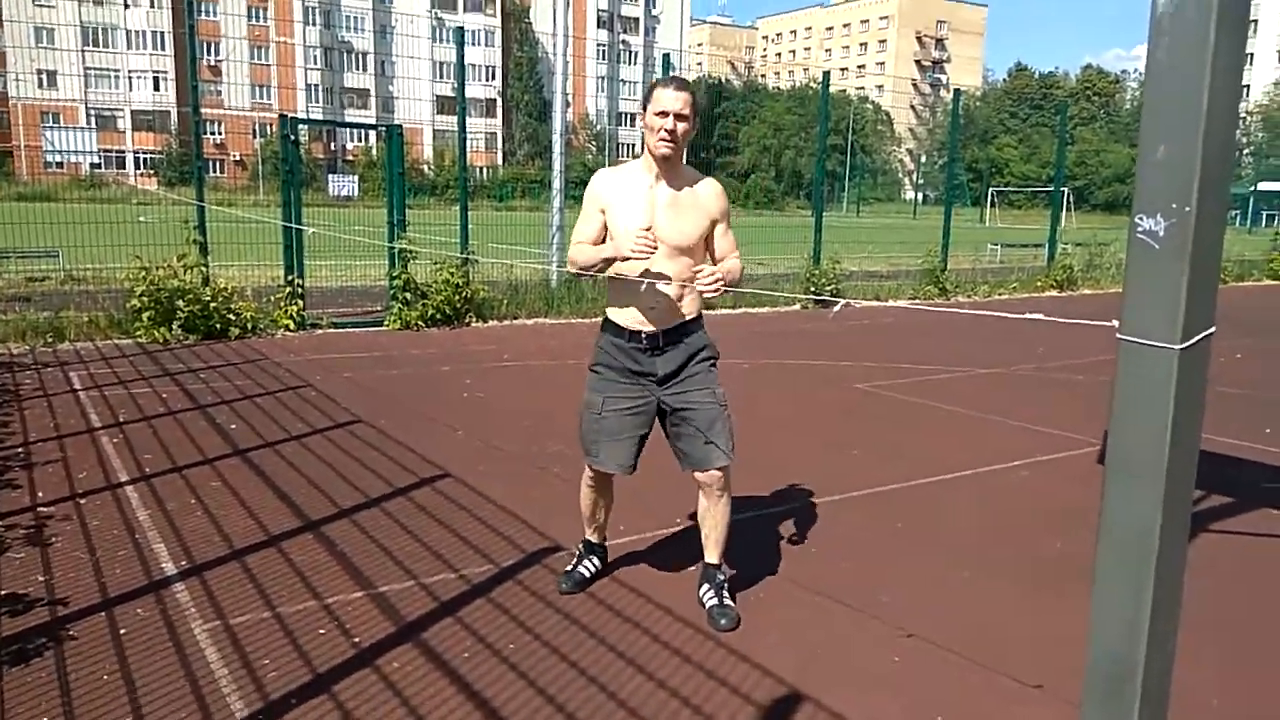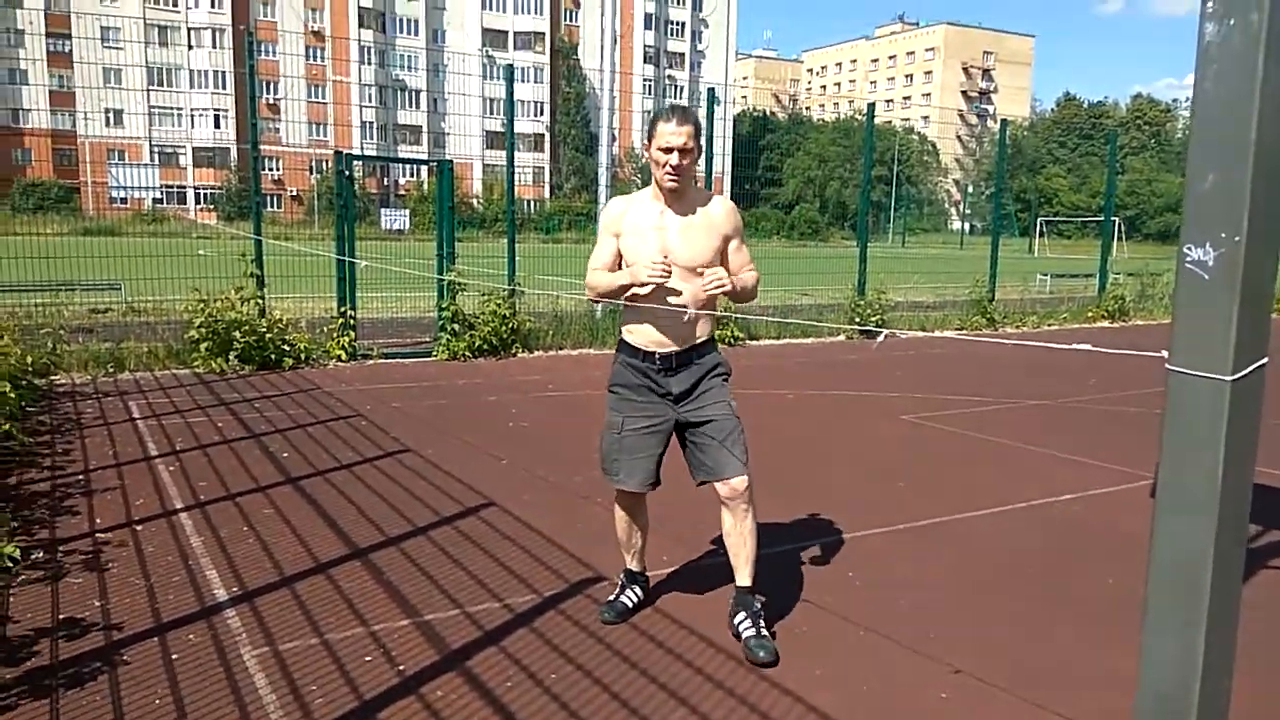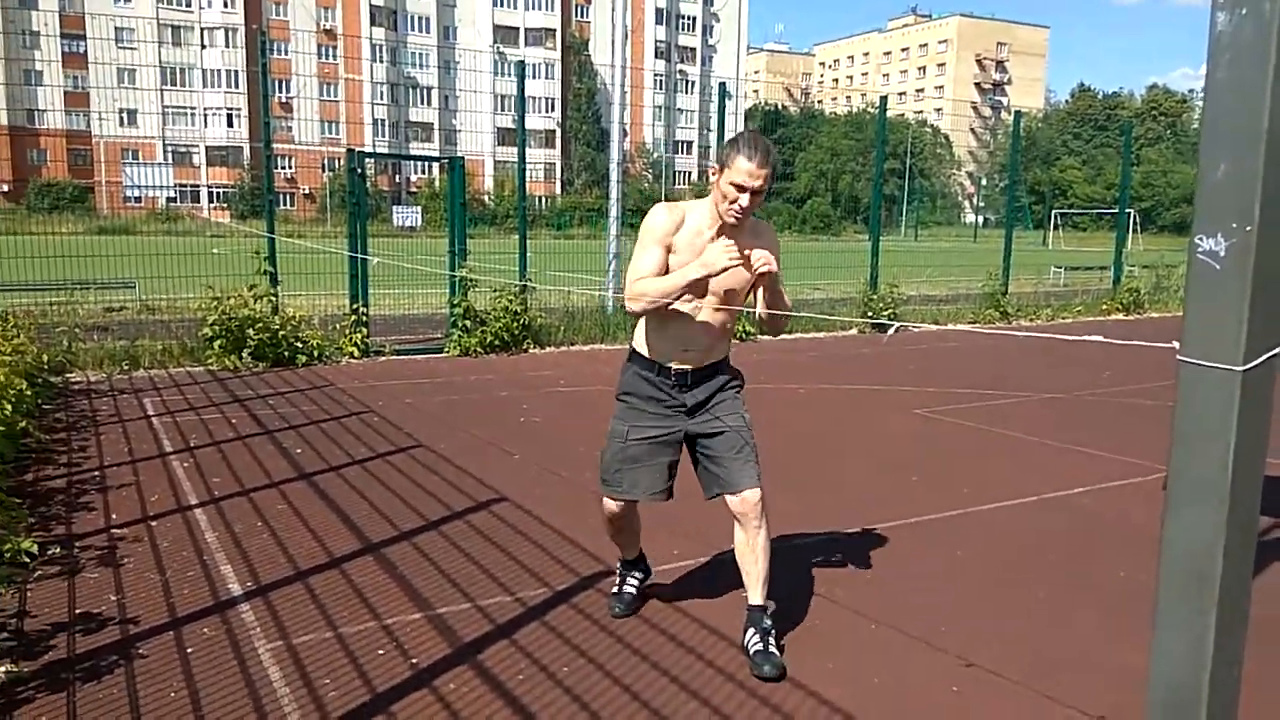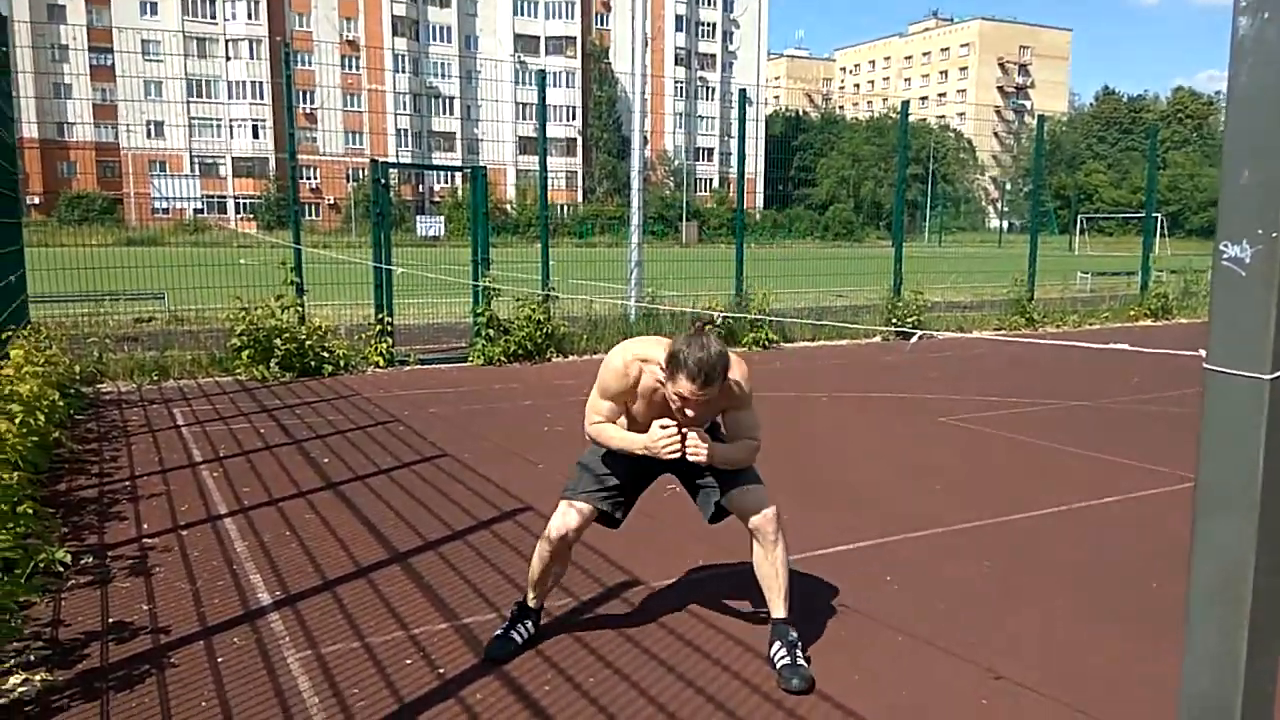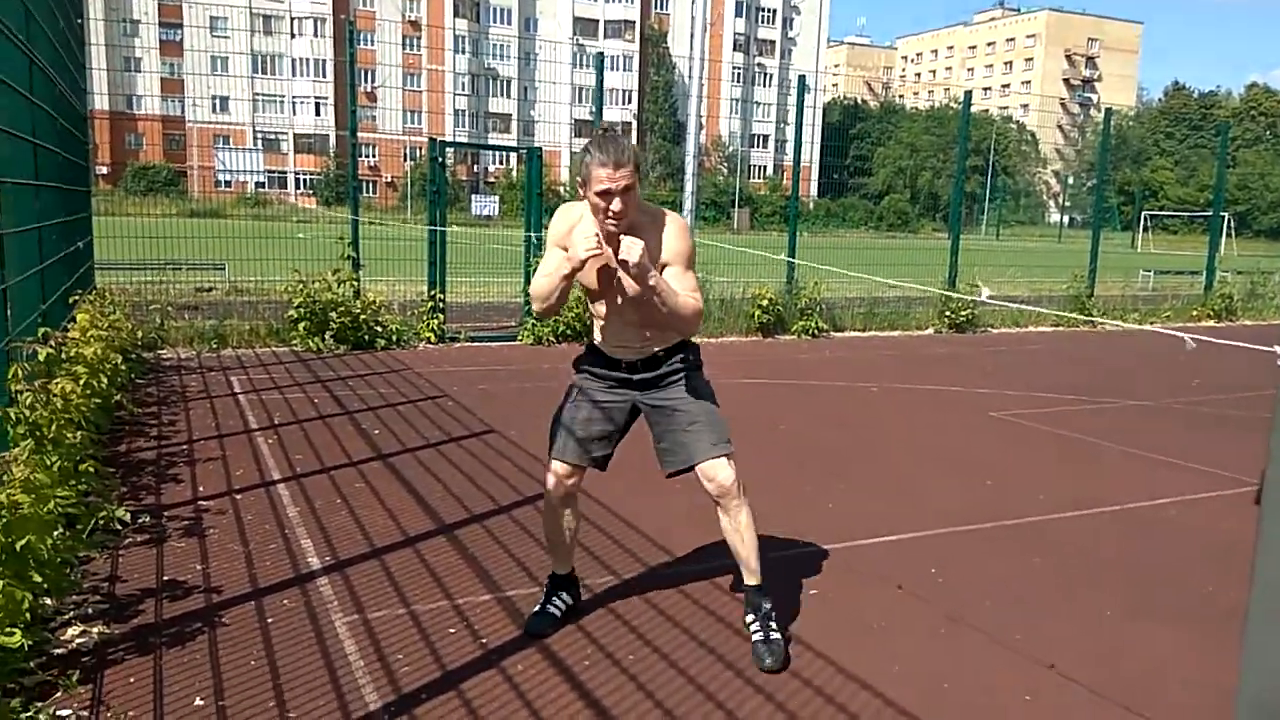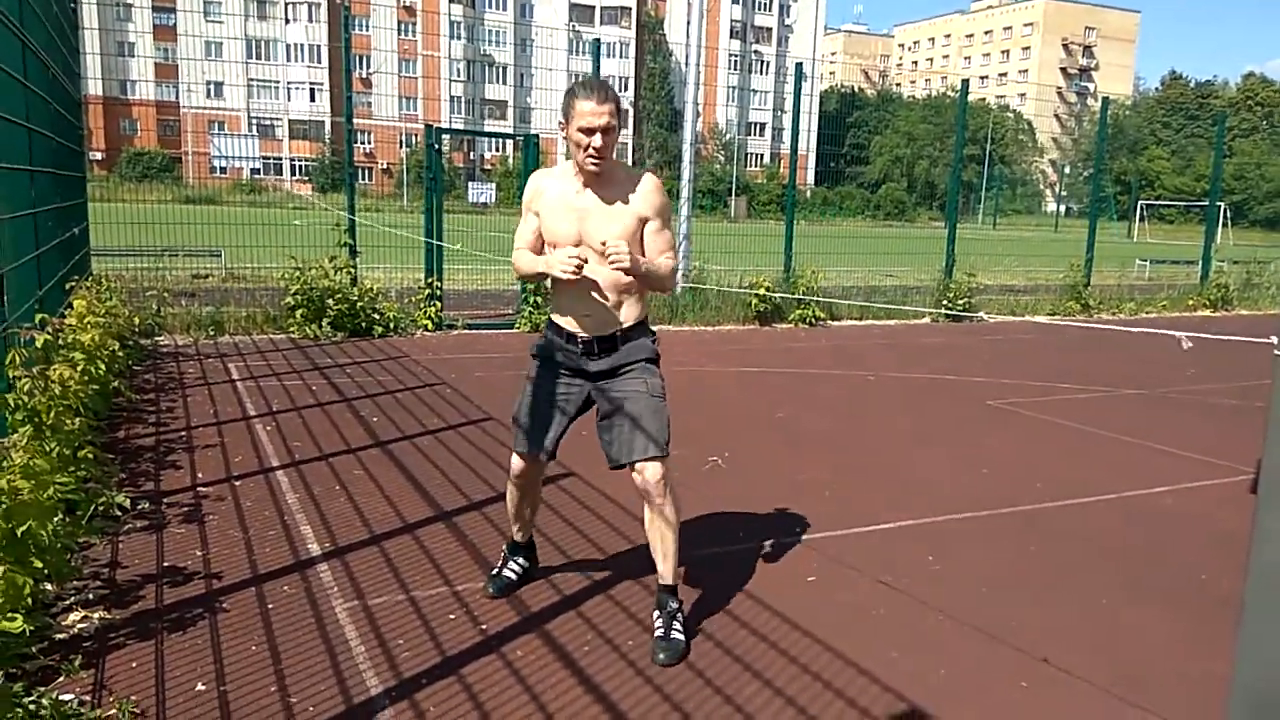
dt=0.4s
person 1, frame 1
left shoulder: (711, 193)
right shoulder: (607, 183)
left elbow: (732, 263)
right elbow: (574, 260)
left wrist: (721, 277)
right wrist: (613, 250)
left hip: (686, 348)
right hip: (620, 348)
left knee: (713, 471)
right knee: (601, 466)
left ankle: (712, 577)
right ankle: (593, 550)
person 1, frame 2
left shoulder: (722, 211)
right shoulder: (620, 211)
left elbow: (750, 286)
right elbow: (592, 286)
left wrist: (733, 284)
right wrist: (633, 275)
left hip: (701, 367)
right hip: (636, 369)
left knee: (734, 488)
right knee: (628, 489)
left ankle: (747, 605)
right ankle: (635, 580)
person 1, frame 3
left shoulder: (763, 237)
right shoulder: (668, 218)
left elbow: (776, 325)
right elbow: (636, 299)
left wrist: (771, 286)
right wrist: (704, 270)
left hip: (715, 384)
right hip: (650, 383)
left knee: (747, 505)
right knee: (616, 505)
left ankle: (758, 622)
right ankle: (632, 565)
person 1, frame 4
left shoulder: (733, 377)
right shoulder: (626, 363)
left elbow: (749, 447)
right elbow: (595, 426)
left wrist: (713, 452)
right wrist: (633, 442)
left hip: (704, 451)
right hip: (628, 443)
left knee: (764, 519)
right knee: (561, 527)
left ankle: (782, 636)
right ankle: (526, 615)
person 1, frame 5
left shoulder: (670, 230)
right shoulder: (567, 222)
left elbow: (692, 319)
right elbow: (540, 305)
left wrist: (646, 278)
right wrist: (571, 266)
left hip: (674, 370)
right hip: (603, 368)
left knee: (723, 482)
right knee: (559, 482)
left ankle: (756, 603)
right ankle: (561, 587)
person 1, frame 6
left shoulder: (645, 190)
right shoulder: (541, 186)
left elbow: (667, 273)
right elbow: (518, 259)
left wrist: (641, 271)
right wrist: (547, 266)
left hip: (627, 353)
right hip: (559, 347)
left knee: (651, 476)
right knee: (522, 467)
left ankle: (668, 602)
right ankle: (521, 551)
